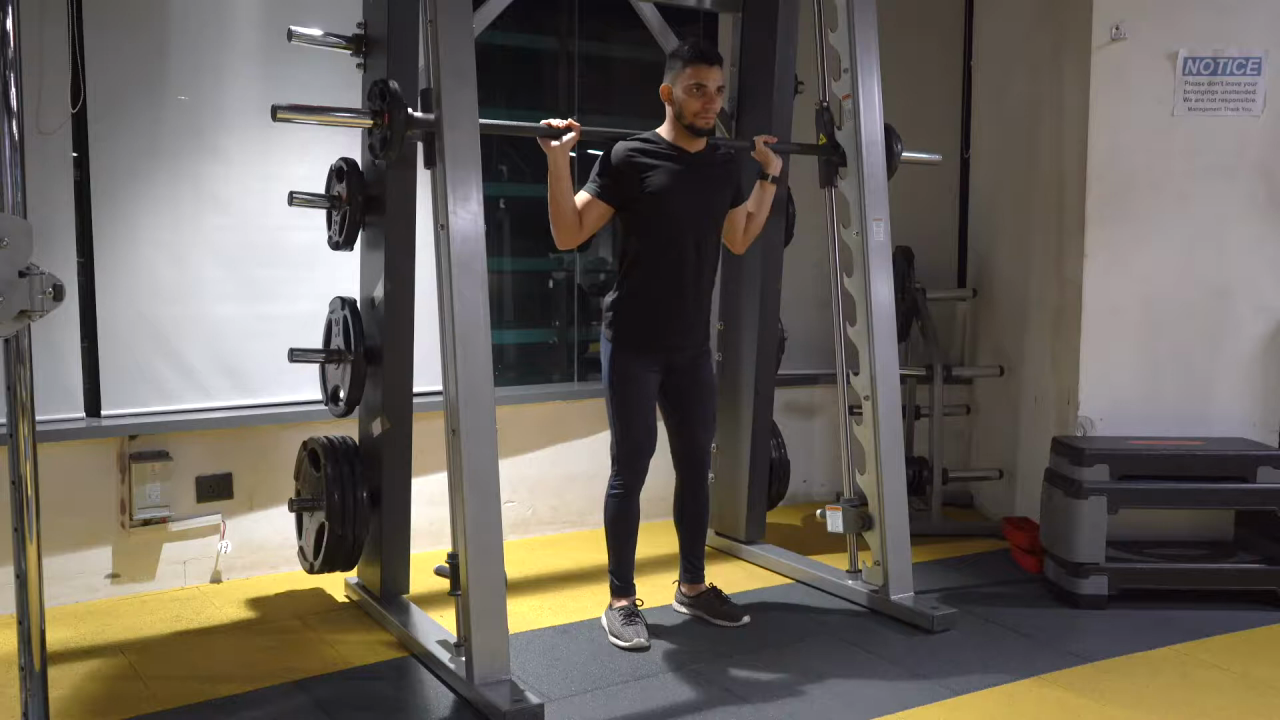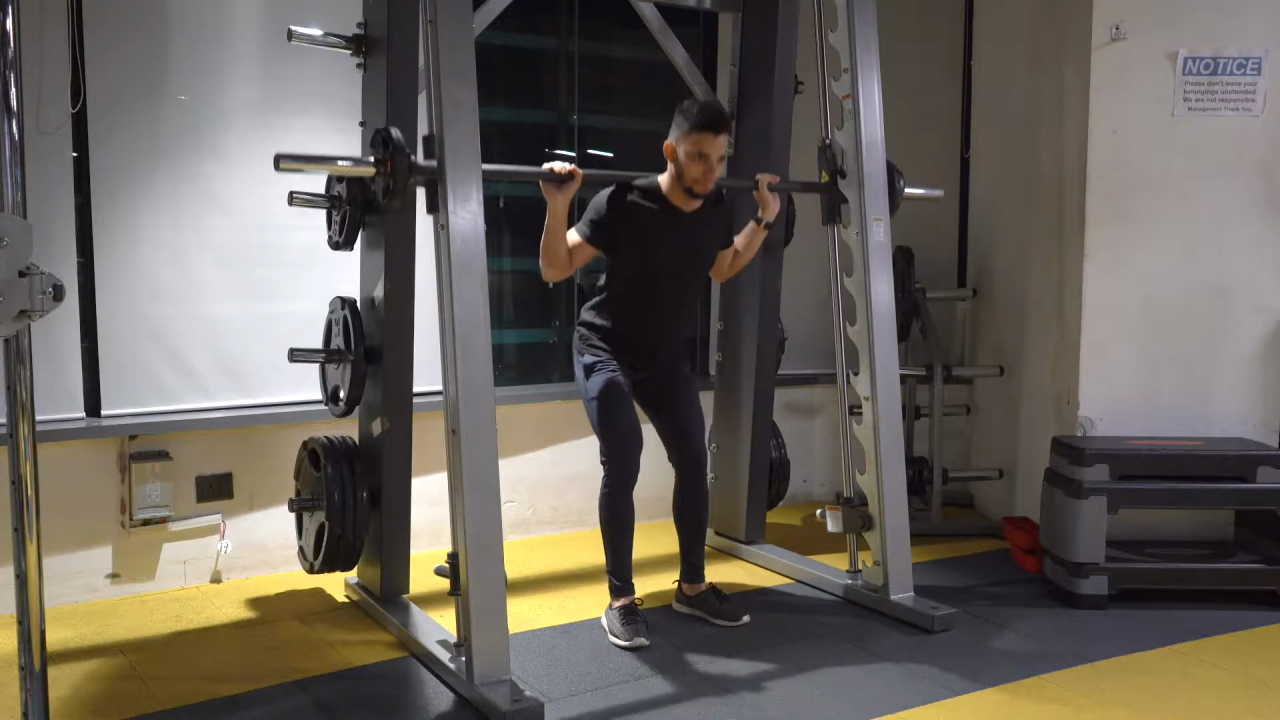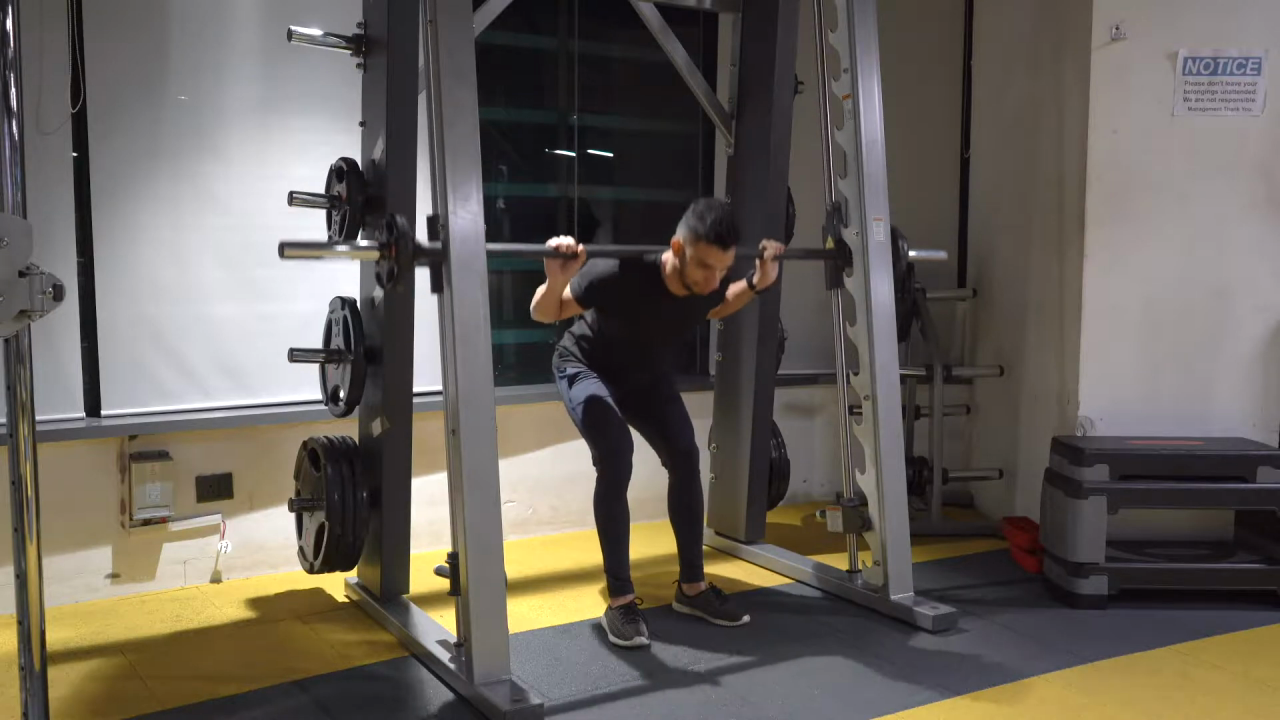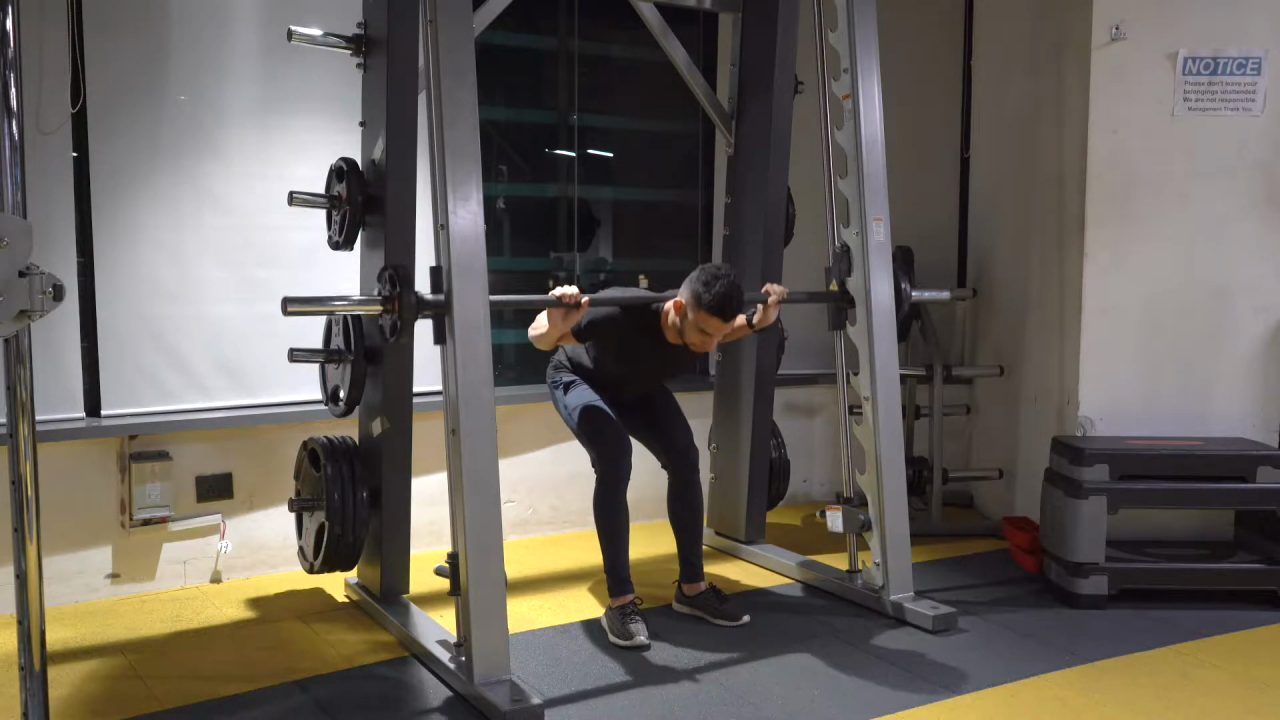
dt=0.7s
person 1, frame 1
left shoulder: (724, 166)
right shoulder: (630, 160)
left elbow: (740, 240)
right elbow: (568, 235)
left wrist: (770, 176)
right wrist: (559, 162)
left hip: (691, 346)
right hip: (634, 344)
left knee: (695, 463)
right knee: (632, 468)
left ankle: (692, 586)
right ankle: (621, 600)
person 1, frame 2
left shoulder: (717, 209)
right shoulder: (622, 205)
left elbow: (723, 268)
right elbow: (554, 270)
left wrist: (765, 218)
right wrist: (557, 207)
left hip: (665, 355)
right hip: (605, 352)
left knee: (693, 458)
right knee: (624, 462)
left ankle: (692, 586)
right ankle: (621, 601)
person 1, frame 3
left shoulder: (709, 282)
right shoulder: (620, 275)
right elbow: (543, 314)
left wrist: (759, 281)
right wrist: (557, 281)
left hip: (647, 373)
right hip: (587, 367)
left knee: (685, 457)
right knee: (616, 458)
left ankle: (692, 586)
right ankle: (620, 600)
person 1, frame 4
left shoulder: (704, 324)
right shoulder: (619, 317)
right elbow: (538, 337)
left wrist: (758, 321)
right wrist: (555, 325)
left hip: (639, 384)
right hip: (580, 379)
left knee: (684, 457)
right knee: (615, 460)
left ankle: (692, 586)
right ankle: (621, 601)
